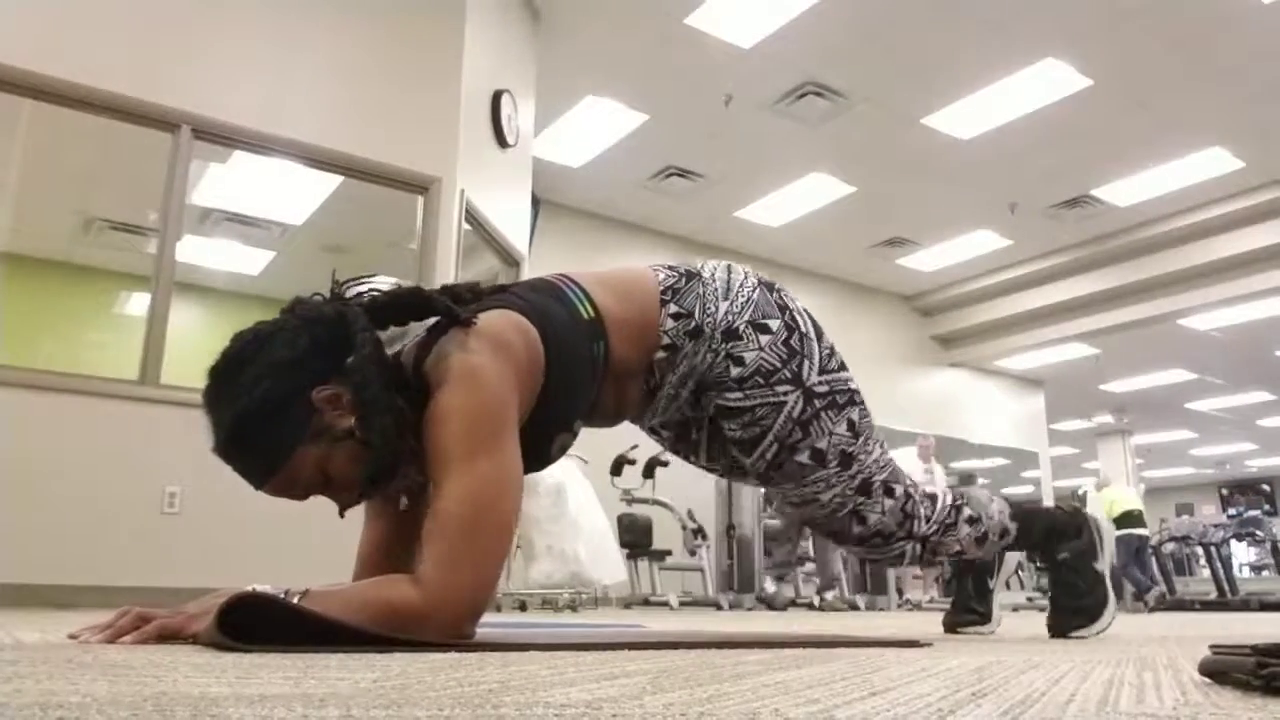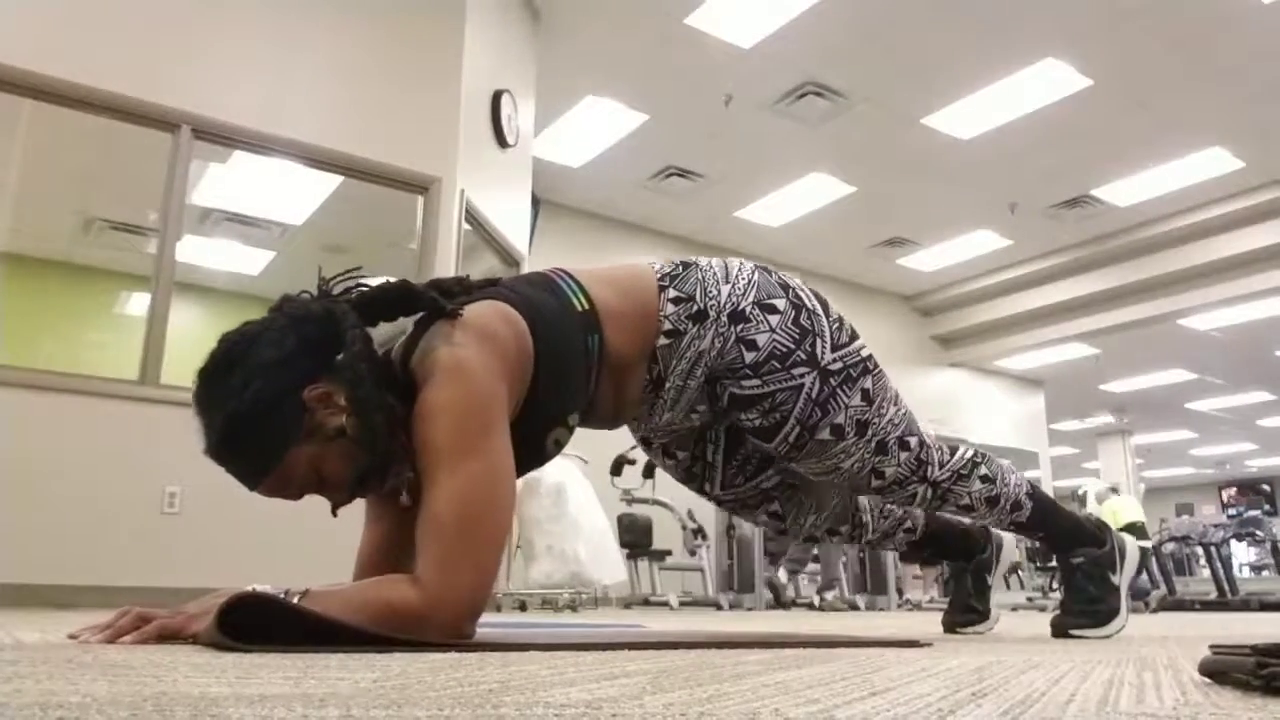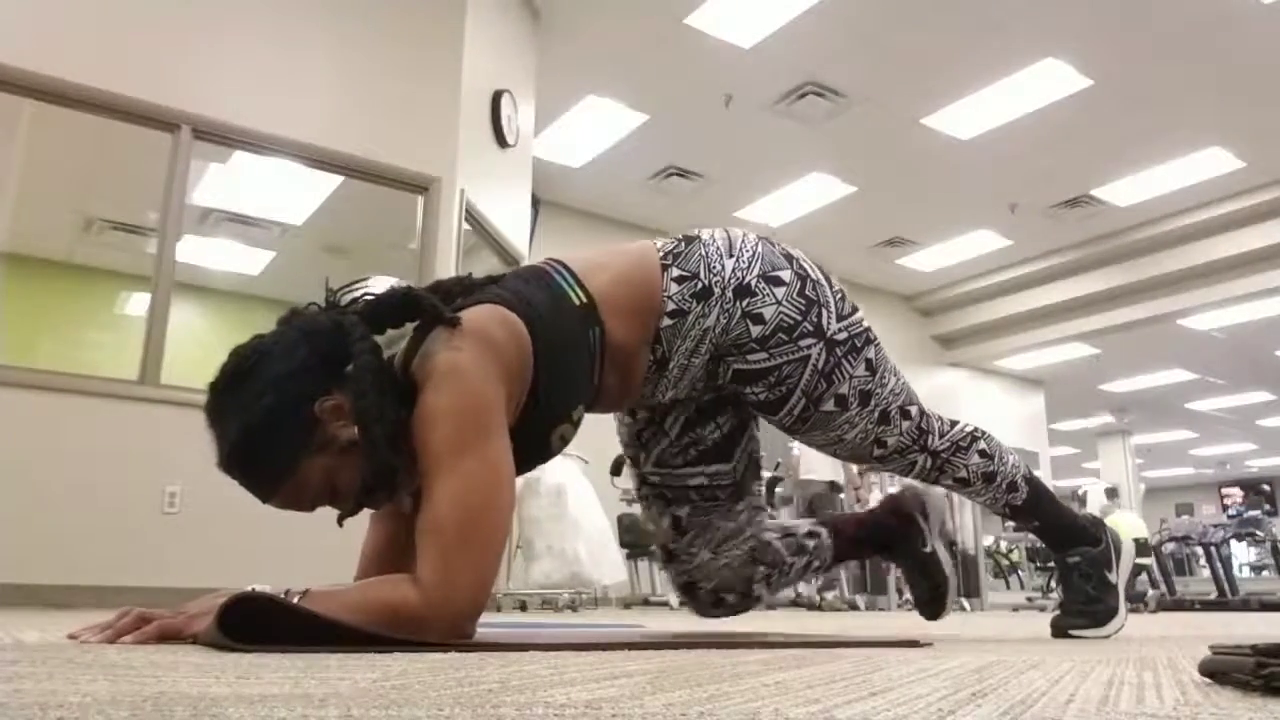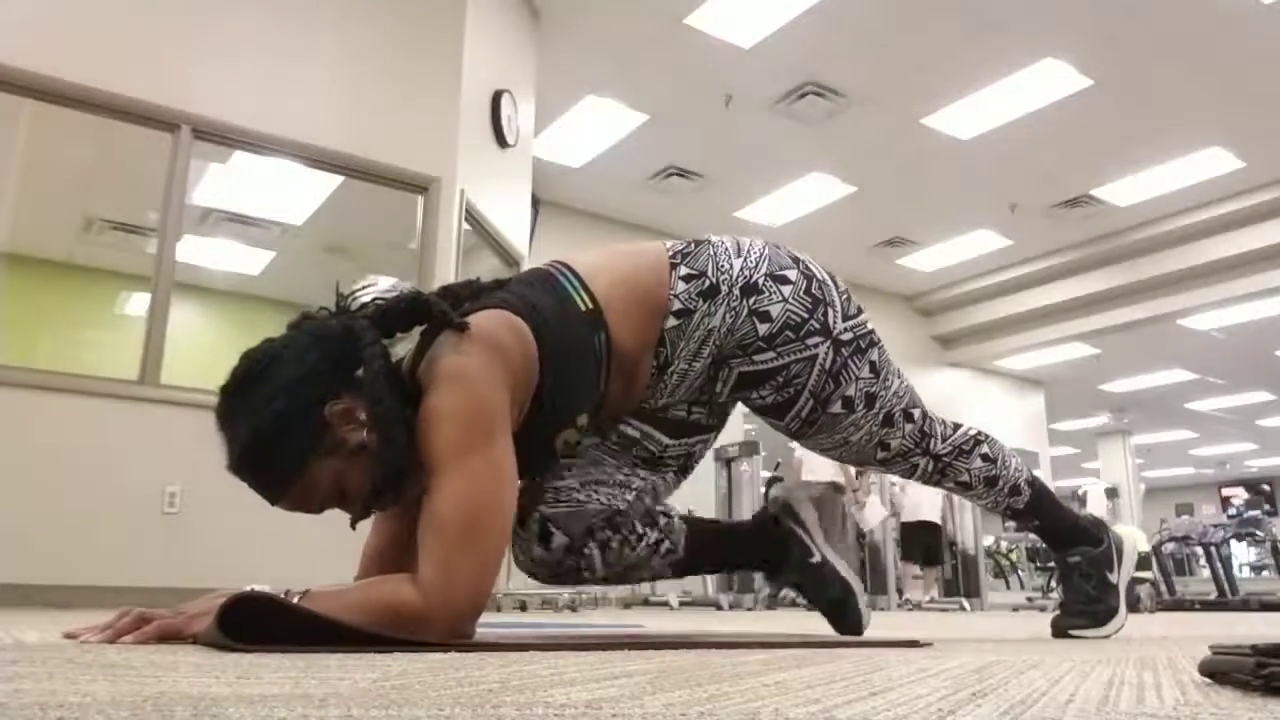
dt=0.2s
person 1, frame 1
left shoulder: (467, 376)
right shoulder: (403, 406)
left elbow: (445, 605)
right elbow: (386, 584)
left wrist: (249, 605)
right wrist: (247, 608)
left hip: (738, 340)
right hip: (681, 391)
left knee: (879, 506)
right knee: (848, 508)
left ankle: (1068, 533)
right ankle: (977, 549)
person 1, frame 2
left shoulder: (456, 374)
right shoulder: (398, 407)
left elbow: (445, 606)
right elbow: (385, 586)
left wrist: (250, 606)
left hip: (747, 331)
right hip: (681, 405)
left knee: (908, 471)
right knee: (813, 517)
left ankle: (1090, 544)
right ankle: (961, 545)
person 1, frame 3
left shoulder: (453, 377)
right shoulder: (400, 400)
left elbow: (444, 604)
right elbow: (385, 587)
left hip: (750, 300)
right hip: (676, 378)
left knee: (912, 441)
right knee: (721, 579)
left ankle: (1087, 545)
right ankle: (895, 528)
person 1, frame 4
left shoulder: (460, 381)
right shoulder: (409, 407)
left elbow: (445, 605)
right elbow: (392, 585)
left hip: (755, 305)
right hip: (674, 377)
left knee: (911, 445)
right knee: (558, 538)
left ankle: (1087, 541)
right ankle: (775, 542)
